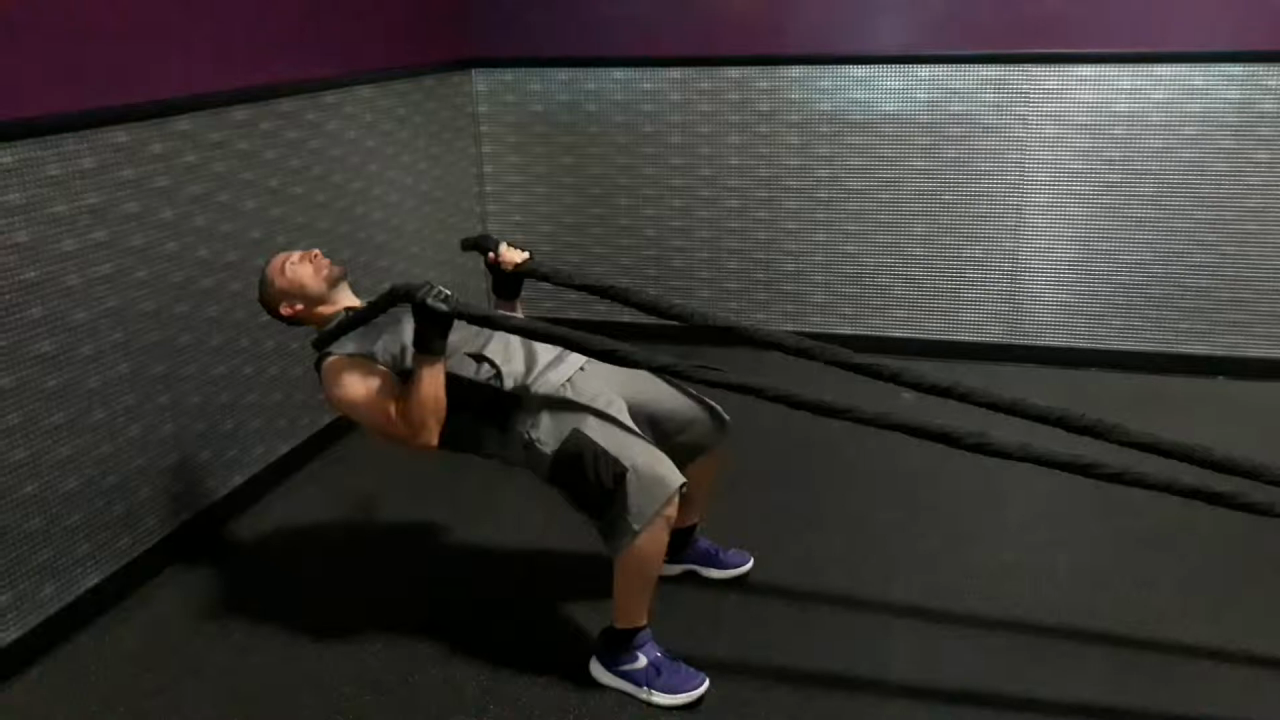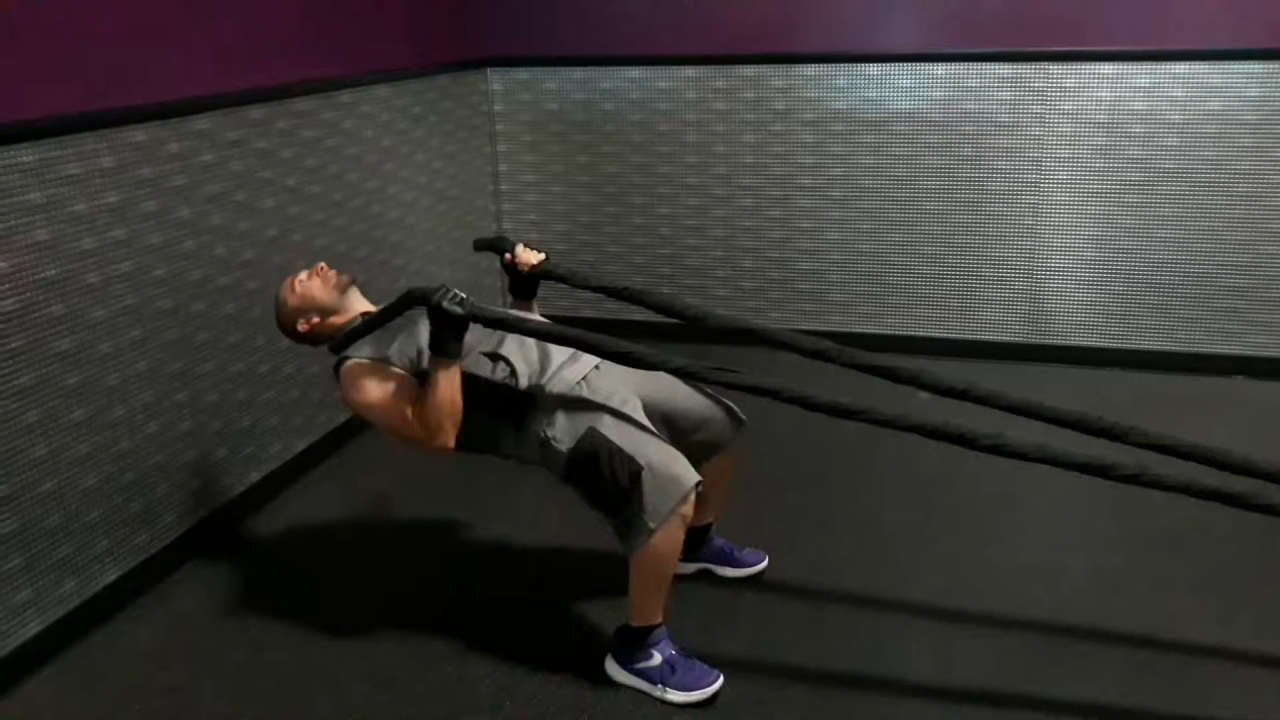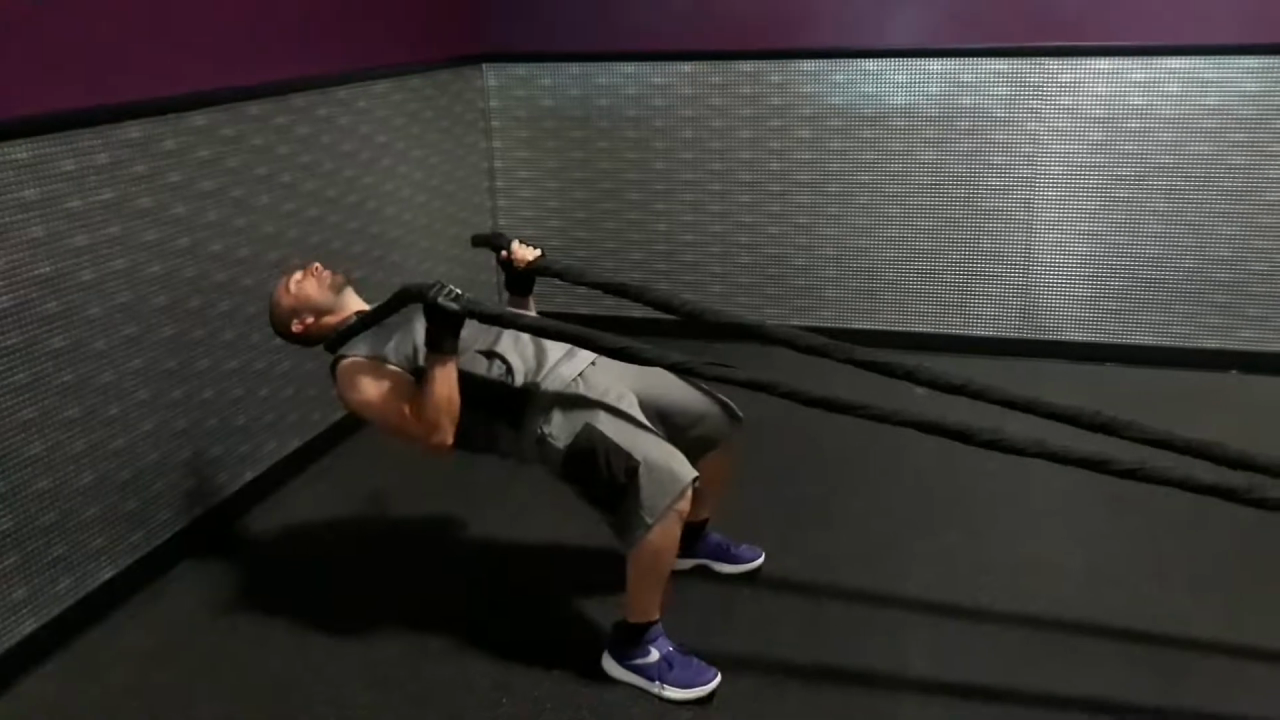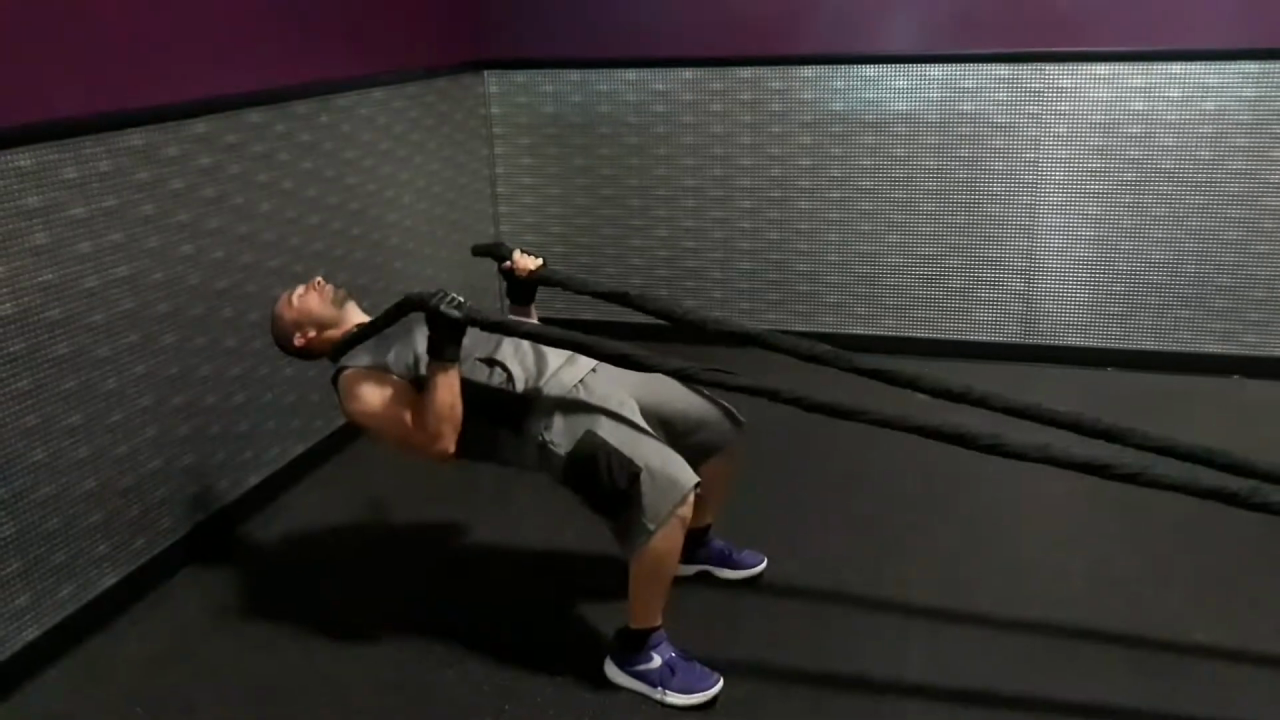
dt=0.4s
person 1, frame 1
left shoulder: (396, 312)
right shoulder: (341, 364)
right elbow: (422, 432)
left wrist: (507, 287)
right wrist: (429, 343)
right hip: (539, 409)
left knee: (705, 427)
right knee: (654, 489)
left ankle: (682, 544)
right ankle: (623, 650)
person 1, frame 2
left shoulder: (409, 317)
right shoulder: (359, 368)
right elbow: (438, 434)
left wrist: (523, 291)
right wrist: (445, 346)
right hip: (555, 406)
left knee: (720, 427)
right knee: (671, 489)
left ankle: (697, 543)
right ankle: (637, 648)
person 1, frame 3
left shoulder: (406, 315)
right shoulder: (356, 367)
right elbow: (437, 432)
left wrist: (520, 286)
right wrist: (442, 343)
right hip: (553, 405)
left knee: (717, 423)
right knee: (668, 484)
left ankle: (693, 538)
right ankle: (635, 645)
person 1, frame 4
left shoulder: (408, 328)
right shoulder: (359, 378)
right elbow: (439, 441)
left wrist: (522, 297)
right wrist: (444, 351)
right hip: (554, 412)
left knee: (719, 430)
right knee: (670, 490)
left ankle: (695, 545)
right ankle: (637, 651)
